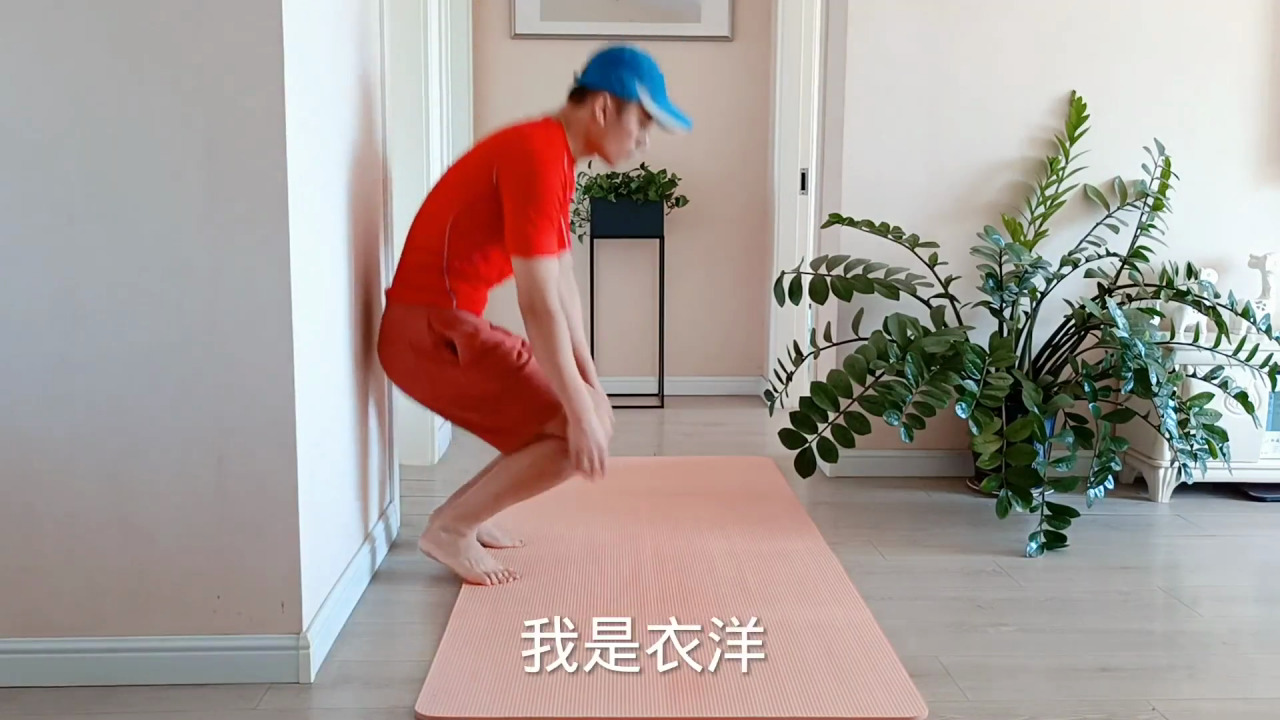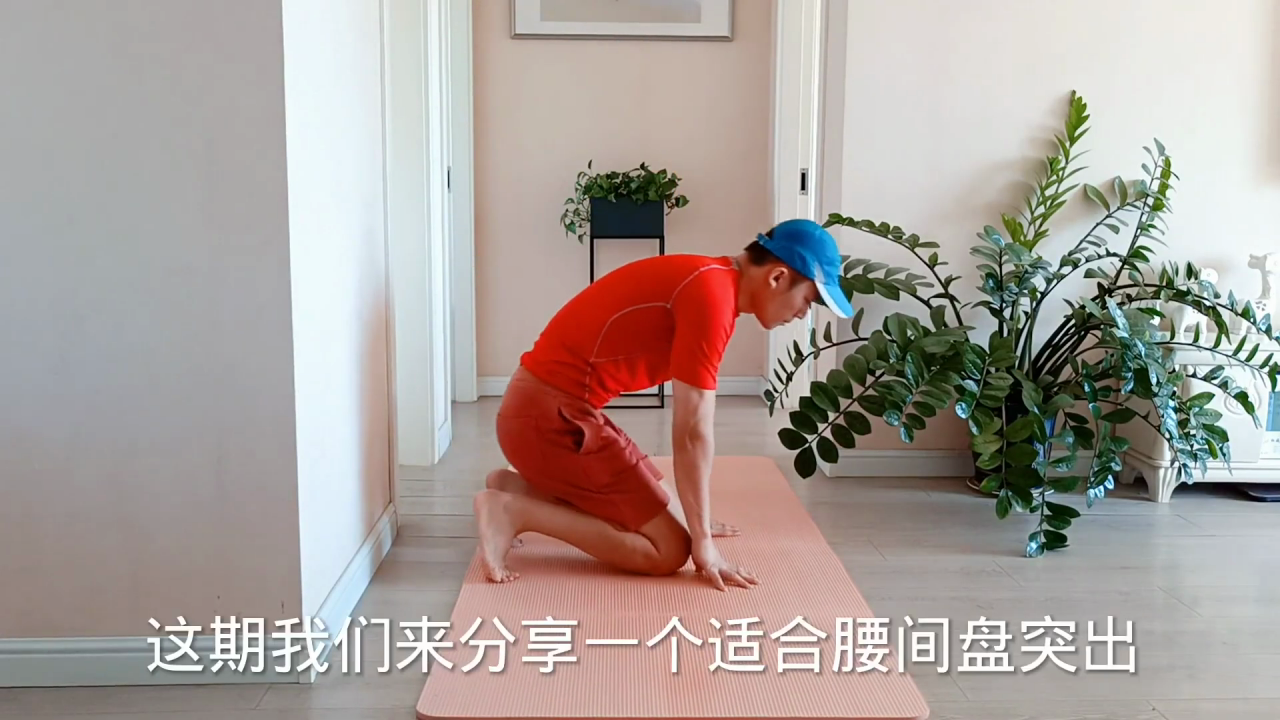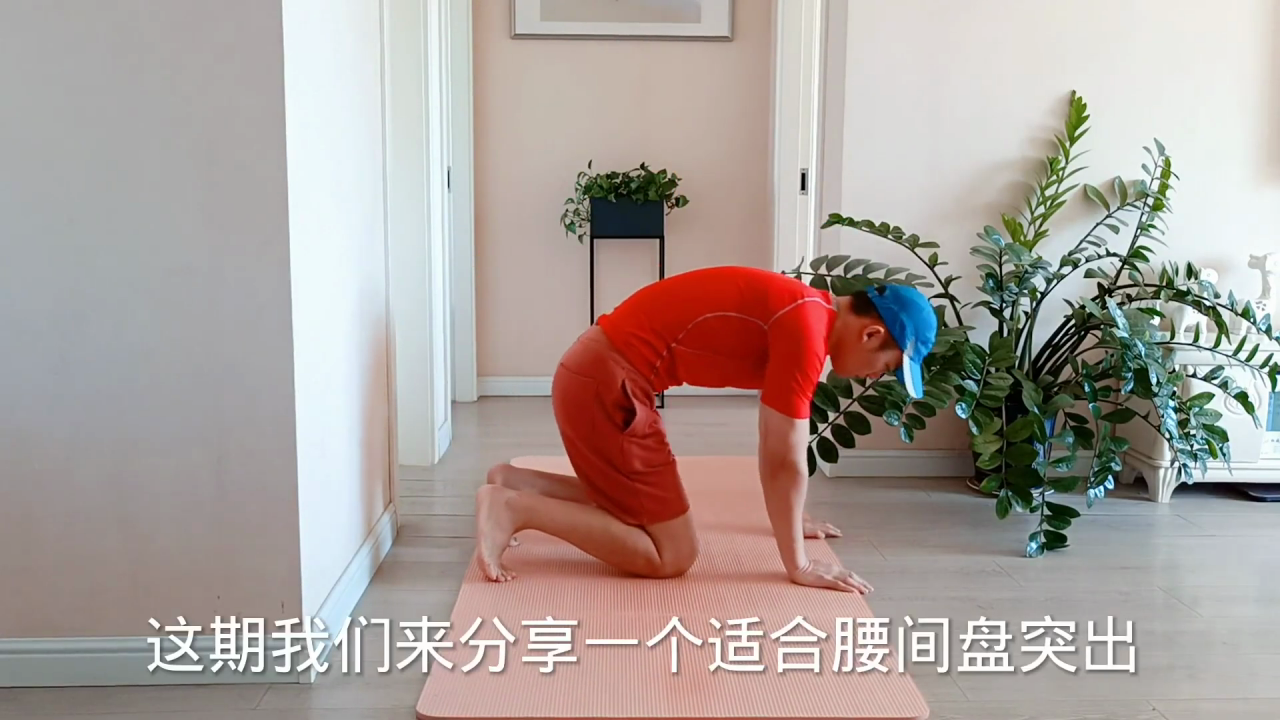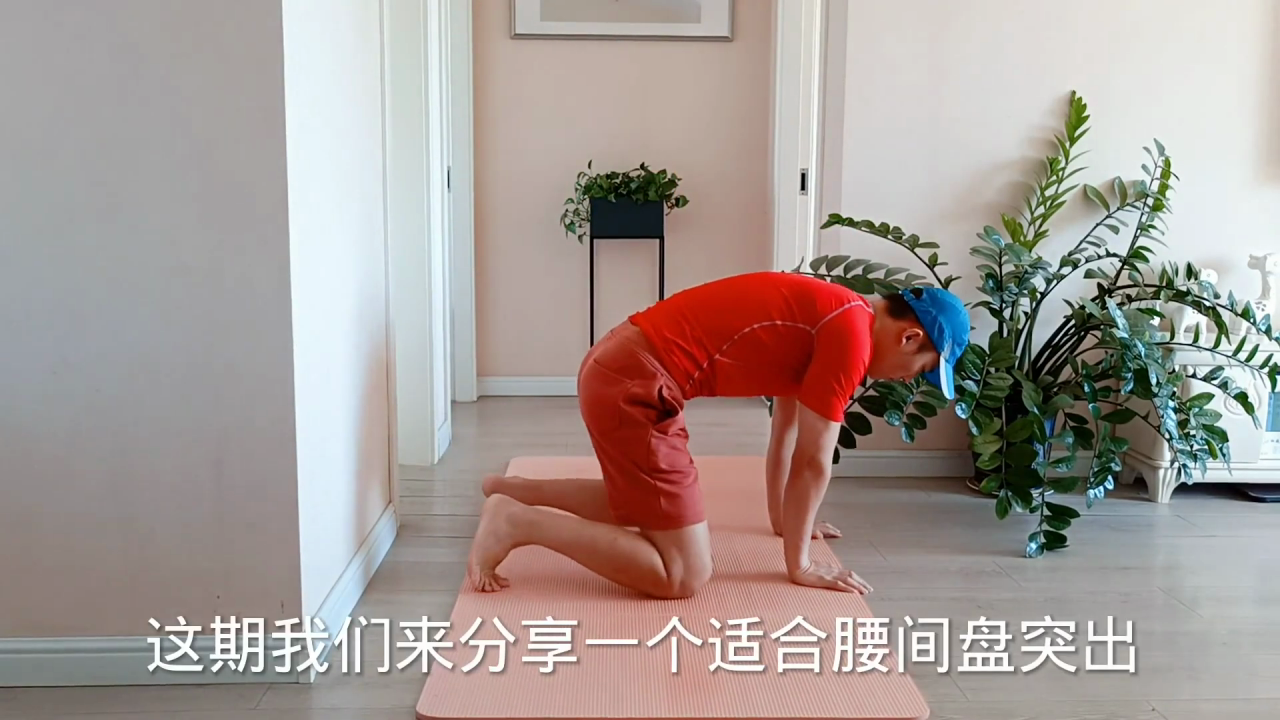
dt=1s
person 1, frame 1
left shoulder: (552, 155)
right shoulder: (539, 156)
left elbow: (562, 285)
right elbow: (540, 305)
left wrist: (590, 383)
right wrist: (583, 413)
left hip: (446, 322)
right hip: (431, 331)
left knee: (589, 413)
right knee: (581, 431)
left ankle: (470, 513)
right ankle: (451, 529)
person 1, frame 2
left shoulder: (709, 281)
right shoulder: (712, 296)
left elbow: (692, 424)
right elbow: (692, 433)
left wrist: (695, 517)
right wrist: (703, 542)
left hip: (546, 405)
right hip: (551, 415)
left knee: (661, 508)
right knee: (668, 550)
left ankle: (518, 487)
right ankle: (512, 510)
person 1, frame 3
left shoulder: (804, 311)
right shoulder: (806, 329)
left elbow: (775, 440)
right elbow: (786, 461)
left wrist: (789, 522)
right wrist: (797, 565)
left hip: (594, 371)
right hip: (607, 384)
left knee: (637, 509)
right knee: (672, 555)
left ankle: (516, 482)
right ankle: (514, 507)
person 1, frame 4
left shoulder: (824, 314)
right shoulder: (851, 334)
left elbow: (785, 430)
right elbow: (812, 461)
left wrist: (784, 520)
right wrist: (798, 564)
left hip: (612, 363)
right hip: (636, 386)
left knee: (640, 507)
right knee: (684, 577)
left ankle: (513, 491)
right ankle: (516, 521)
